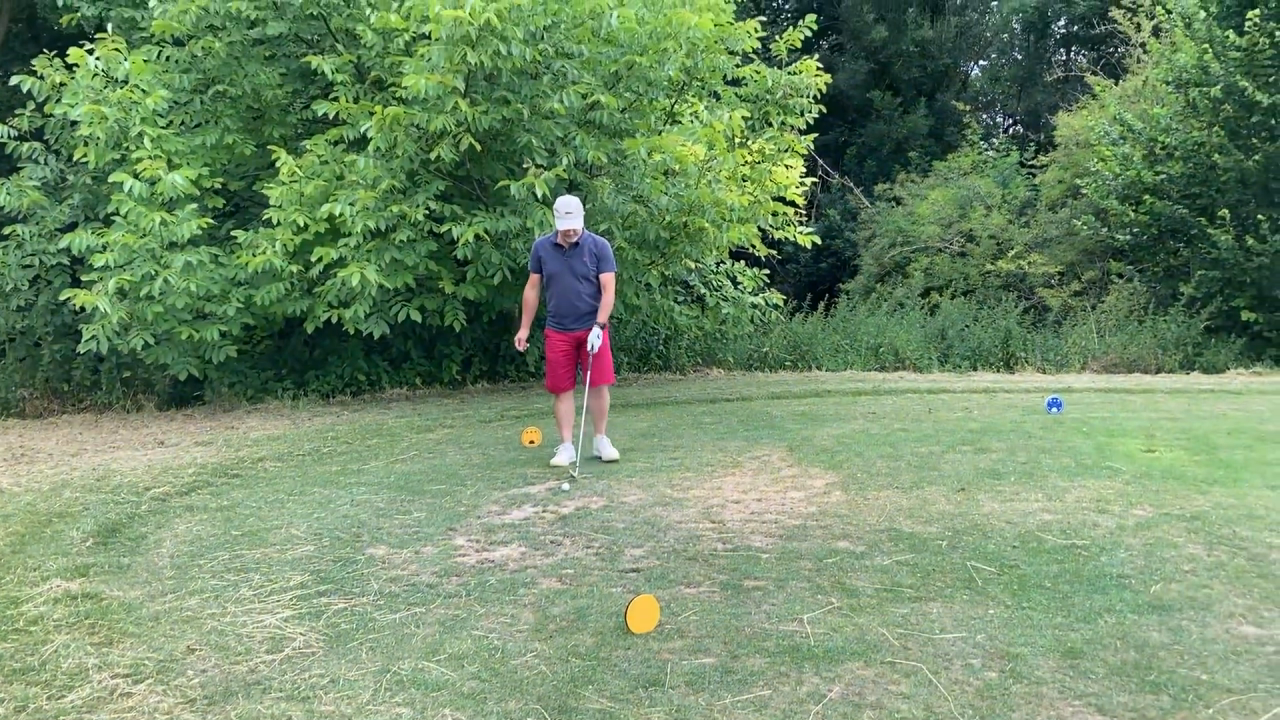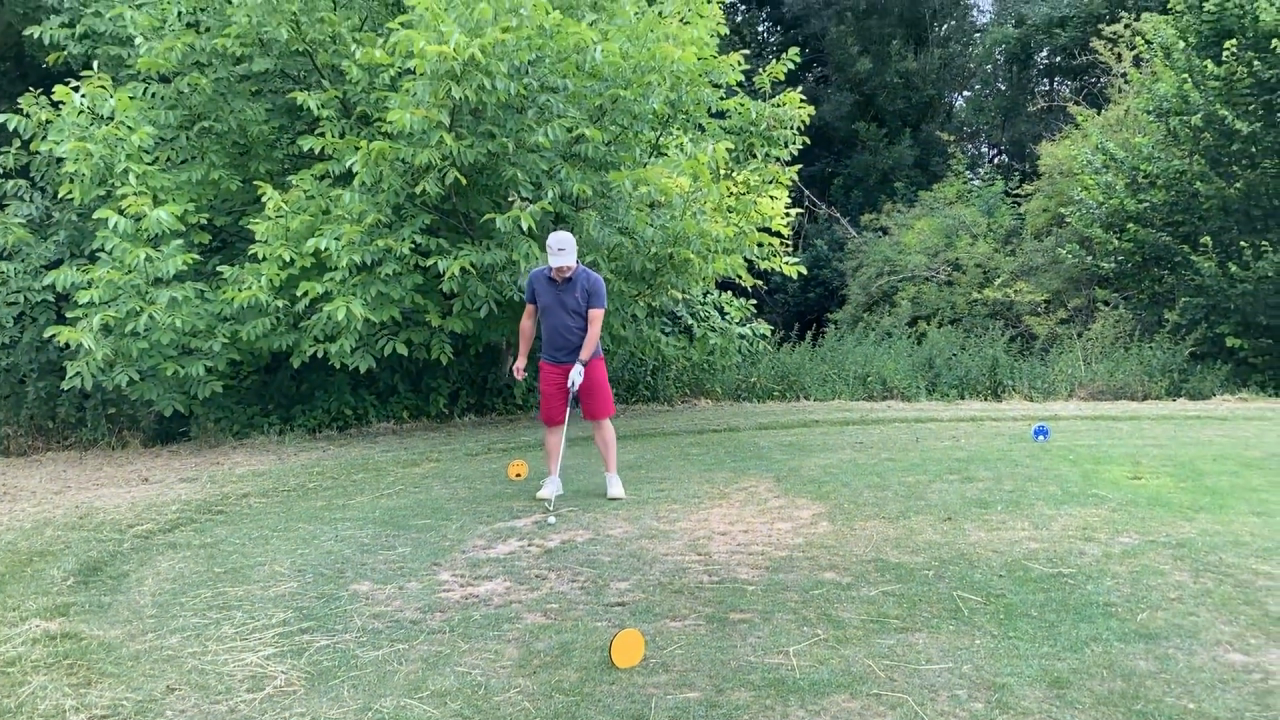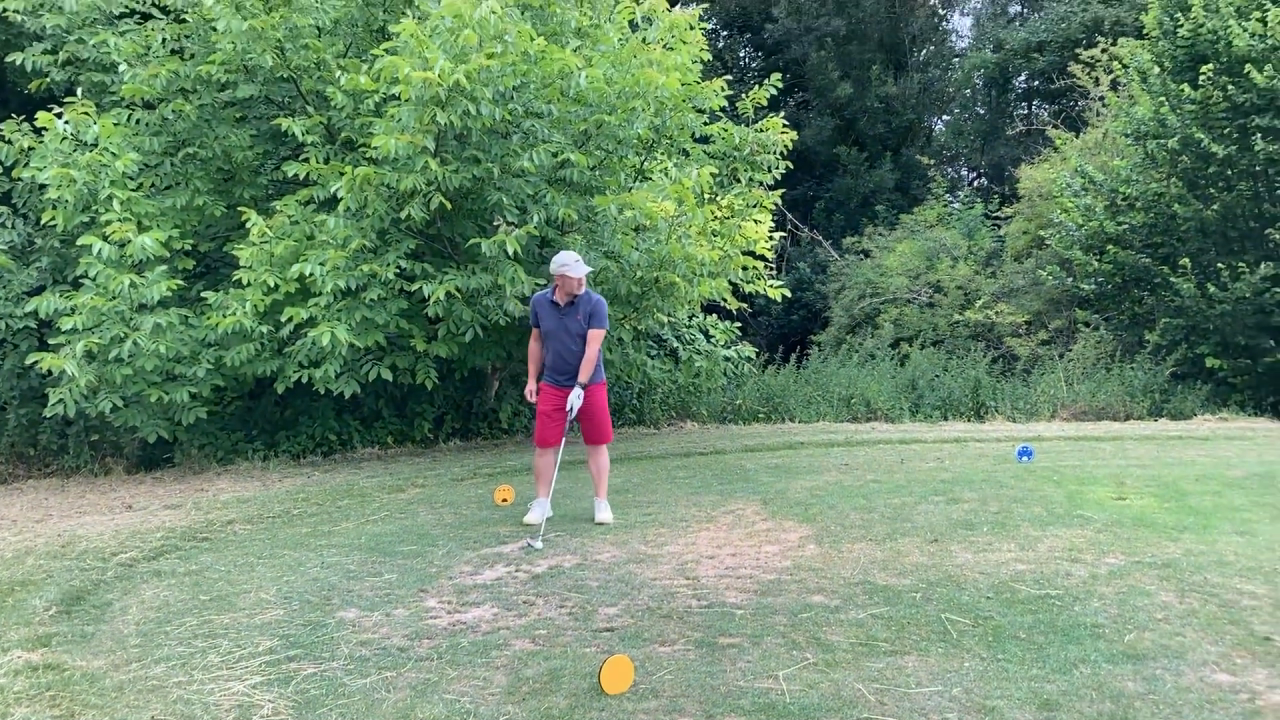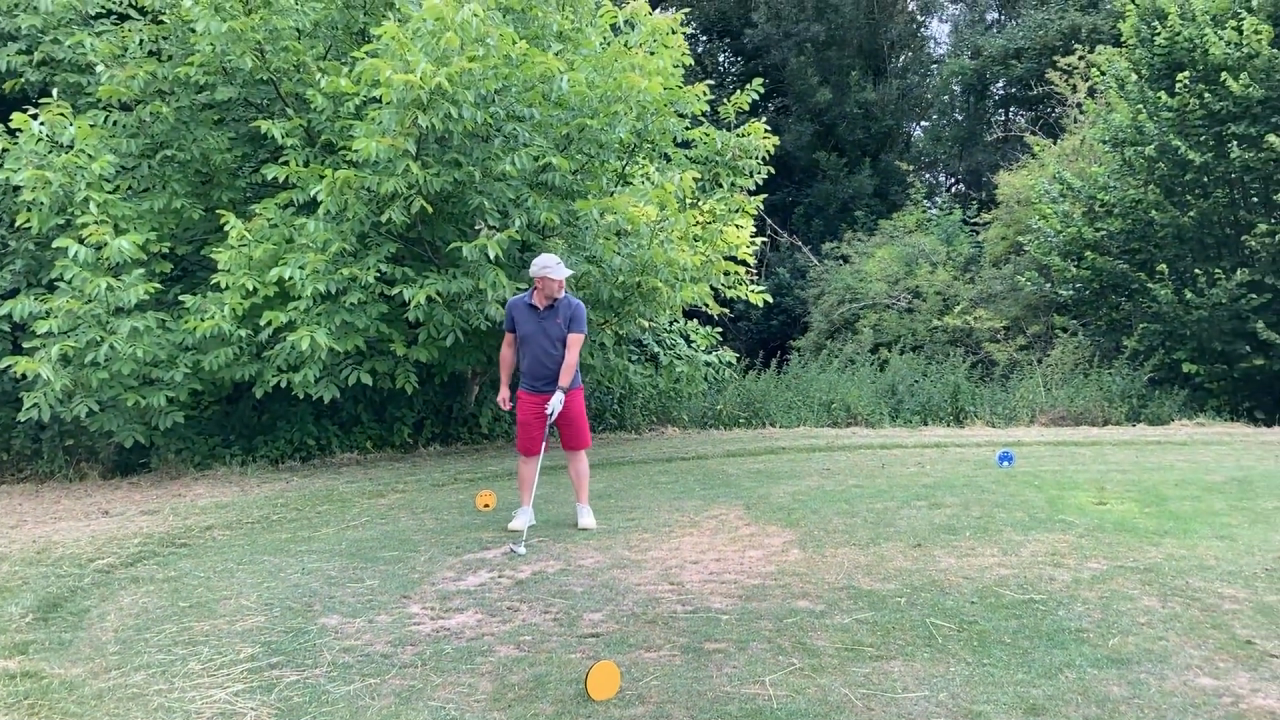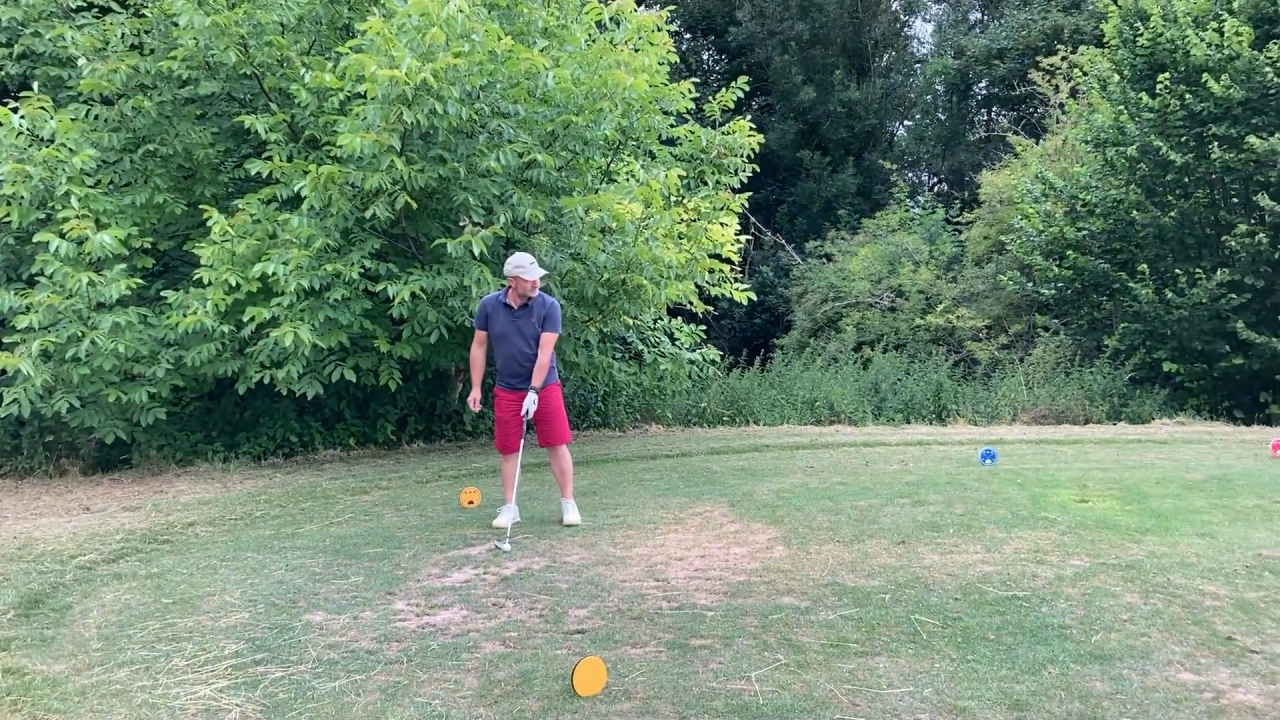
dt=0.3s
person 1, frame 1
left shoulder: (600, 246)
right shoulder: (541, 247)
left elbow: (608, 291)
right elbow: (532, 289)
left wrist: (598, 327)
right wrist: (524, 328)
left hip: (592, 328)
right hip: (557, 331)
left knee: (600, 385)
right knee: (561, 390)
left ankle: (600, 439)
right ankle: (566, 446)
person 1, frame 2
left shoulder: (593, 281)
right shoulder: (535, 279)
left elbow: (595, 327)
right elbow: (528, 319)
left wrist: (581, 363)
right wrist: (522, 356)
left hip: (588, 361)
right hip: (551, 364)
left knee: (601, 418)
right knee: (552, 423)
left ankle: (612, 477)
right ankle: (553, 479)
person 1, frame 3
left shoulder: (595, 303)
right shoulder: (539, 302)
left elbow: (592, 349)
left wrist: (580, 387)
right wrist: (532, 379)
left hip: (590, 385)
right hip: (551, 386)
left knee: (597, 444)
right knee: (544, 445)
left ankle: (601, 502)
right ankle: (541, 503)
person 1, frame 4
left shoulder: (574, 308)
right shoulder: (515, 306)
left elbow: (572, 353)
right elbow: (509, 347)
left wrist: (561, 391)
right wrist: (504, 386)
left hip: (568, 391)
right hip: (528, 393)
left knee: (576, 450)
right knee: (527, 453)
left ankle: (583, 507)
right ankle: (525, 510)
person 1, frame 5
left shoulder: (549, 306)
right shoulder: (488, 306)
left elbow: (544, 352)
right elbow: (478, 347)
left wrist: (534, 391)
right wrist: (475, 388)
left hip: (544, 386)
right hip: (506, 390)
left knee: (558, 445)
right knee: (508, 450)
left ankle: (568, 503)
right ankle: (509, 507)
